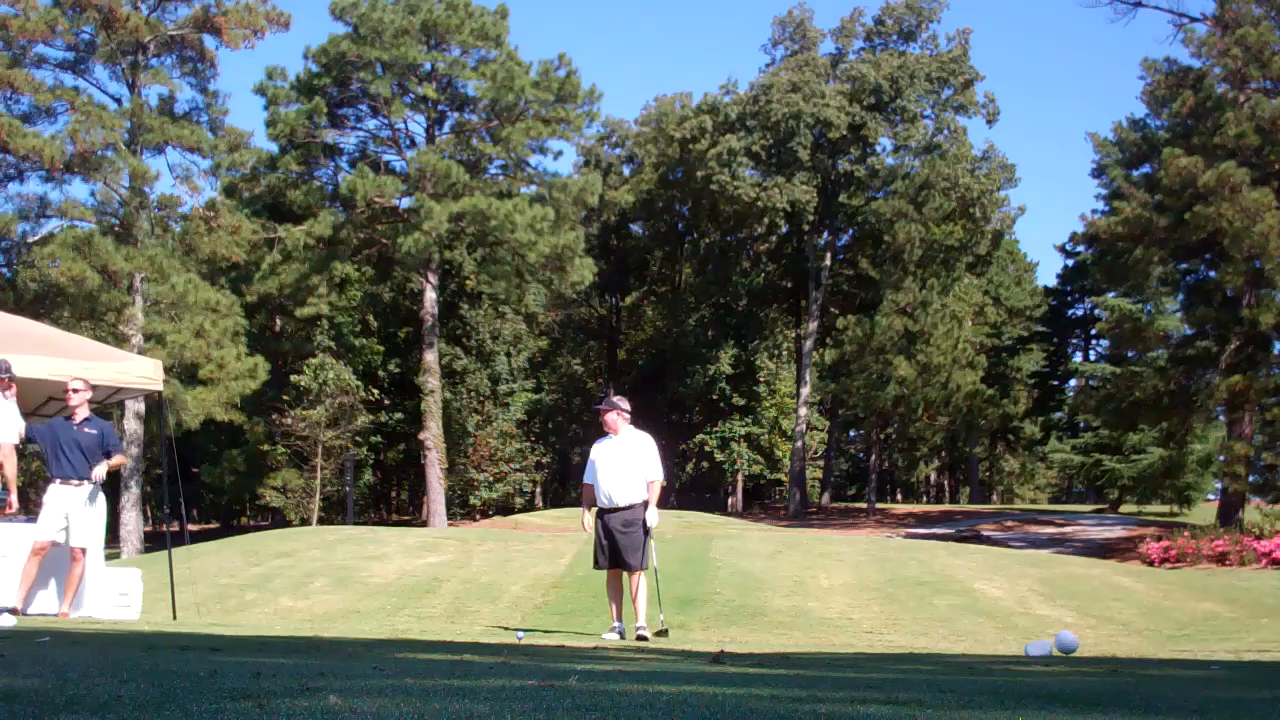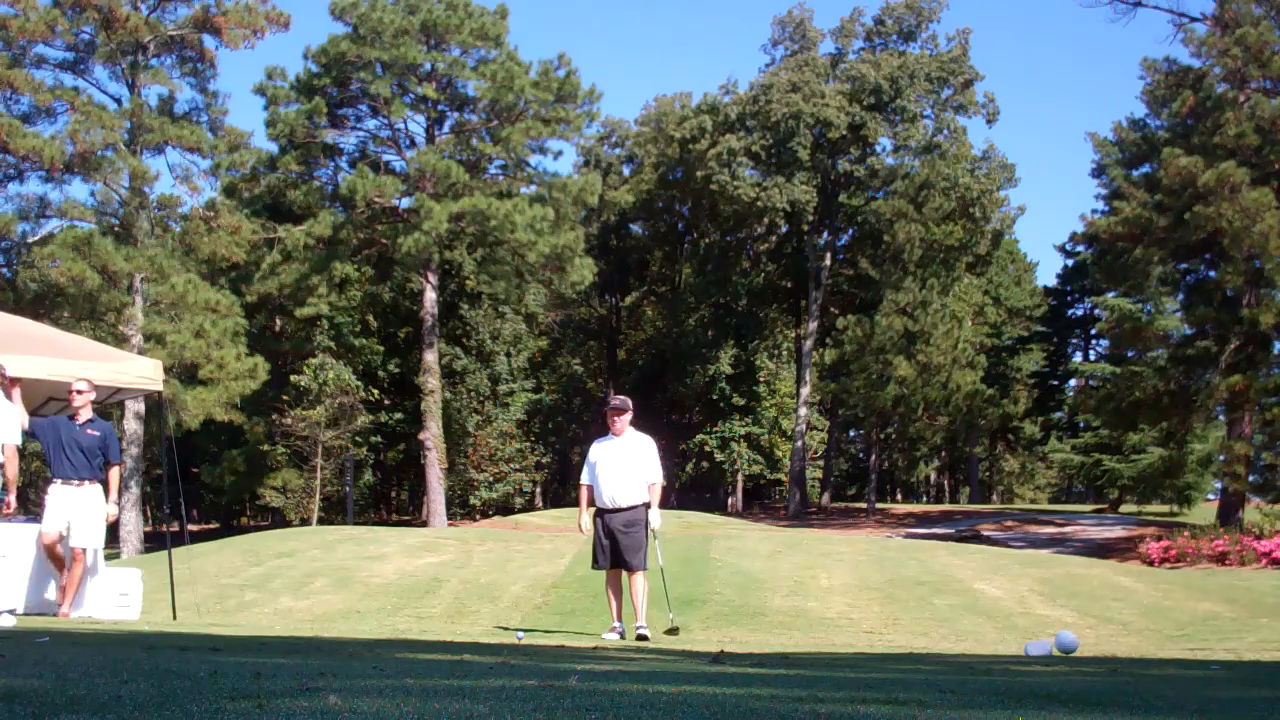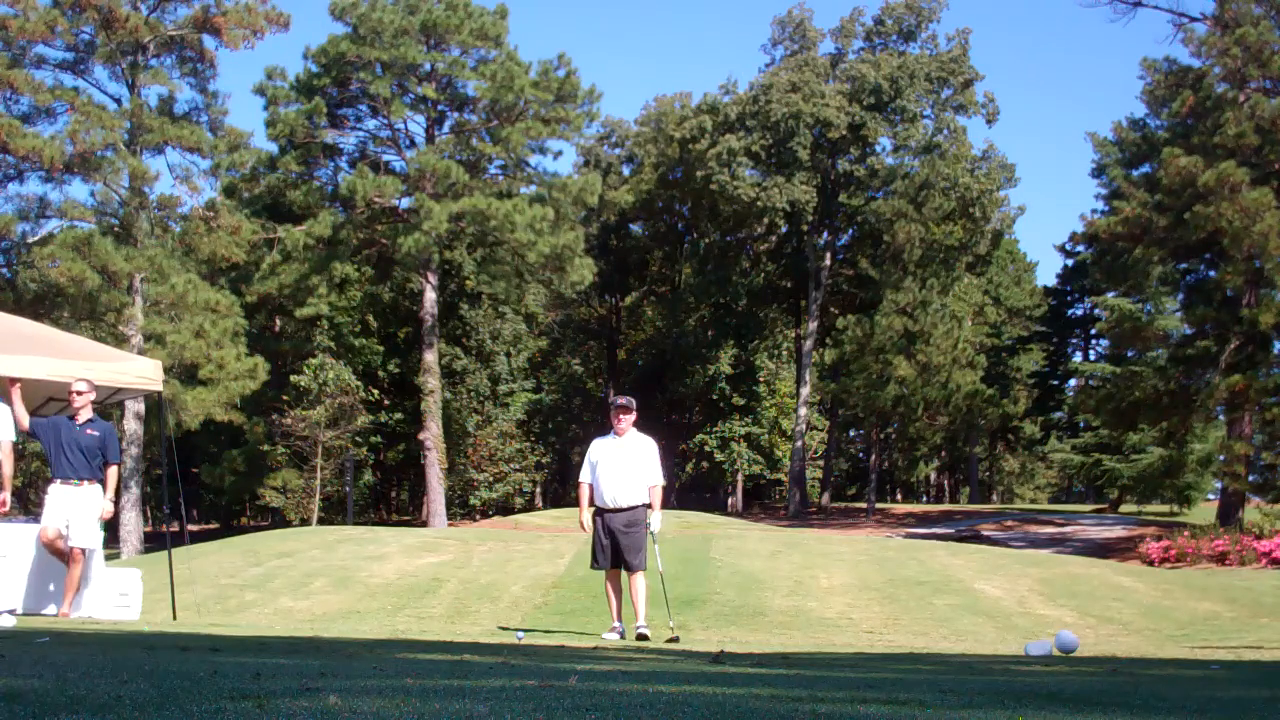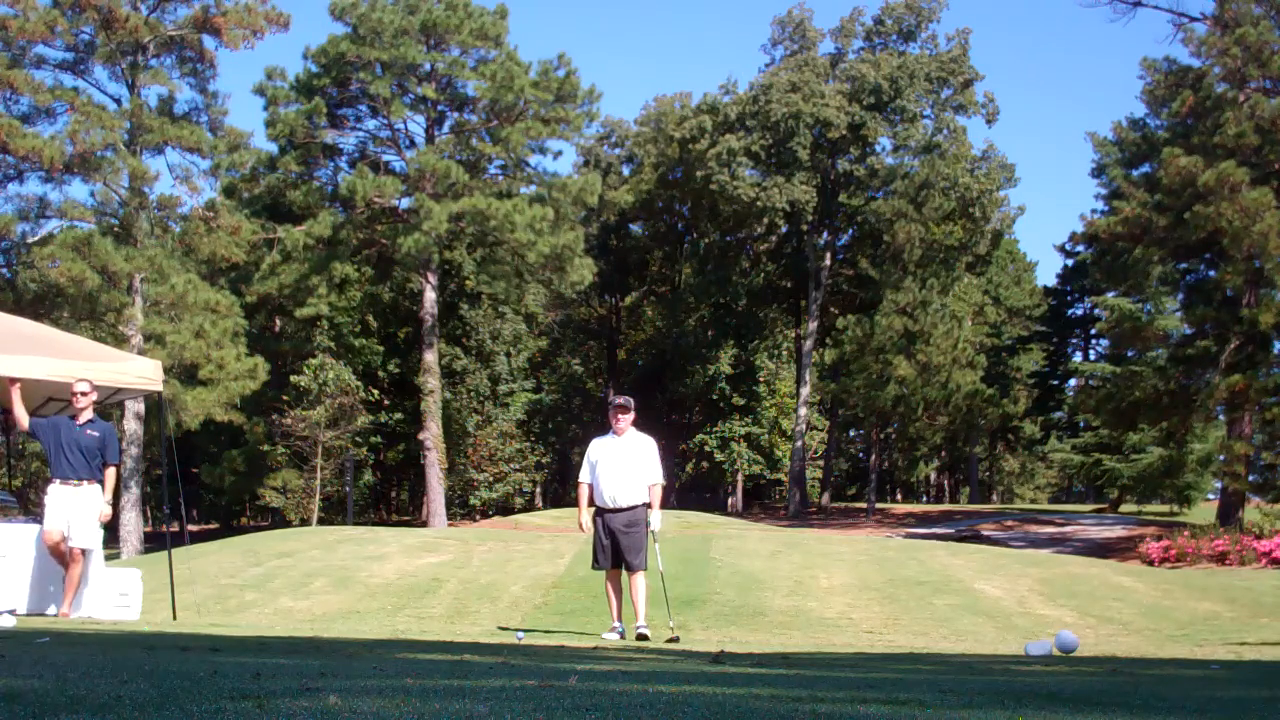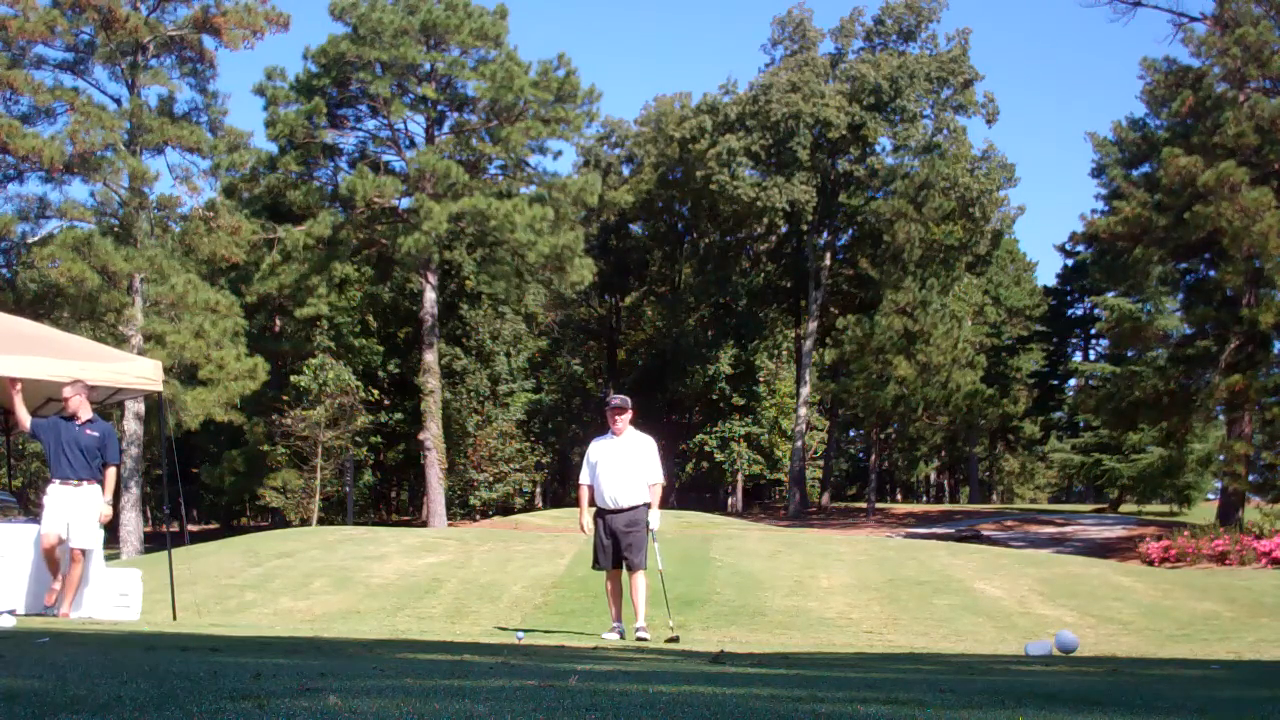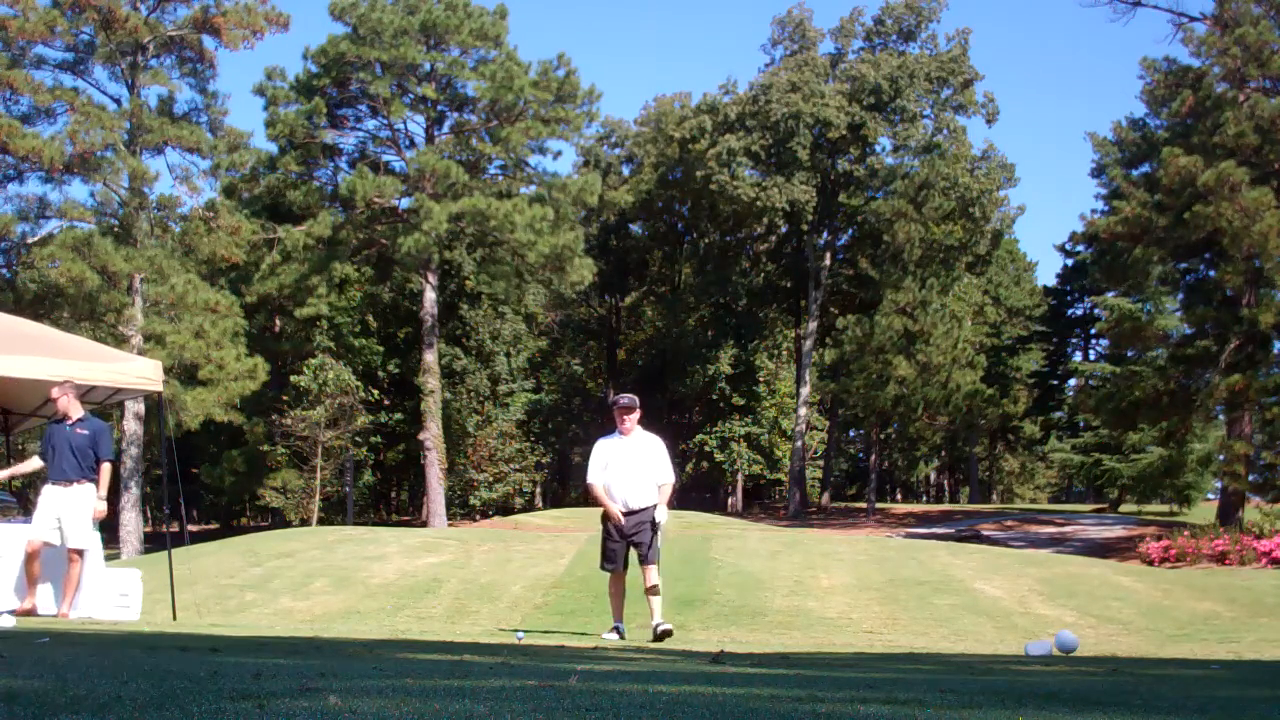
dt=0.5s
person 1, frame 1
left shoulder: (643, 441)
right shoulder: (599, 445)
left elbow: (654, 478)
right elbow: (589, 482)
left wrist: (652, 507)
right wrist: (586, 511)
left hip: (633, 513)
right hip: (604, 515)
left knee: (635, 570)
right knee: (612, 571)
left ankle: (640, 624)
right ankle: (617, 625)
person 1, frame 2
left shoulder: (644, 443)
right shoulder: (597, 445)
left elbow: (655, 480)
right elbow: (586, 482)
left wrist: (654, 508)
right wrist: (583, 512)
left hip: (633, 514)
right hip: (604, 515)
left knee: (636, 570)
right knee: (611, 571)
left ankle: (641, 624)
right ankle: (617, 625)
person 1, frame 3
left shoulder: (646, 444)
right shoulder: (598, 444)
left elbow: (655, 482)
right elbow: (586, 481)
left wrist: (656, 512)
right wrist: (584, 511)
left hip: (633, 514)
right hip: (603, 515)
left knee: (635, 570)
right knee: (611, 571)
left ankle: (641, 624)
right ankle: (617, 625)
person 1, frame 4
left shoulder: (645, 443)
right shoulder: (597, 444)
left elbow: (655, 480)
right elbow: (585, 481)
left wrist: (656, 510)
right wrist: (583, 511)
left hip: (633, 514)
right hip: (603, 515)
left knee: (636, 569)
right knee: (611, 571)
left ankle: (641, 623)
right ankle: (617, 625)
person 1, frame 5
left shoulder: (645, 442)
right shoulder: (596, 445)
left elbow: (655, 480)
right elbow: (586, 482)
left wrist: (654, 509)
right wrist: (584, 512)
left hip: (635, 514)
right hip: (604, 516)
left knee: (636, 569)
right knee: (611, 571)
left ankle: (640, 624)
right ankle: (617, 625)
person 1, frame 6
left shoulder: (653, 442)
right shoulder: (603, 444)
left elbow: (666, 479)
right elbow: (594, 481)
left wrist: (662, 505)
right wrist: (608, 506)
left hip: (645, 515)
right hip: (615, 518)
left knee: (650, 565)
right knee: (616, 572)
left ankle: (657, 621)
right ankle: (618, 625)
person 2, frame 1
left shoulder: (102, 427)
right shoulder: (54, 426)
left elbow: (121, 457)
right elbow: (22, 431)
left wrist: (105, 464)
left hip: (87, 493)
right hip: (58, 491)
left knee: (77, 552)
right knee: (39, 546)
left ankle: (65, 608)
right ankle: (18, 602)
person 2, frame 2
left shoulder: (104, 429)
right shoulder: (56, 424)
left elbow: (113, 467)
right elbow: (24, 422)
left wrist: (112, 501)
right wrist: (15, 390)
left hip: (88, 493)
right hip: (59, 491)
left knee: (78, 552)
right knee: (48, 539)
left ankle: (65, 608)
right ankle: (63, 574)
person 2, frame 3
left shoulder: (104, 429)
right shoulder: (56, 424)
left elbow: (112, 466)
right elbow: (24, 423)
left wrist: (109, 499)
right wrist: (15, 391)
left hip: (88, 493)
right hip: (59, 491)
left knee: (78, 552)
right knee: (48, 537)
left ankle: (65, 608)
right ankle: (68, 563)
person 2, frame 4
left shoulder: (105, 430)
right shoulder: (57, 424)
left elbow: (110, 468)
right elbow: (24, 424)
left wrist: (107, 501)
right wrist: (15, 391)
left hip: (88, 493)
right hip: (59, 491)
left knee: (77, 552)
right knee: (52, 539)
left ankle: (65, 608)
right ankle: (66, 568)
person 2, frame 5
left shoulder: (104, 429)
right shoulder: (57, 424)
left elbow: (111, 468)
right elbow: (26, 424)
left wrist: (107, 501)
right wrist: (17, 394)
left hip: (87, 494)
right hip: (58, 491)
left knee: (77, 554)
right knee: (48, 542)
left ankle: (65, 609)
right ankle: (57, 579)
person 2, frame 6
left shoulder: (97, 427)
right shoulder: (53, 428)
left elbow: (105, 464)
right elbow: (41, 460)
left wrist: (101, 497)
left hip: (80, 493)
right hip: (51, 492)
left knee: (75, 554)
right knee: (32, 547)
left ankle: (65, 609)
right ankle: (29, 601)
